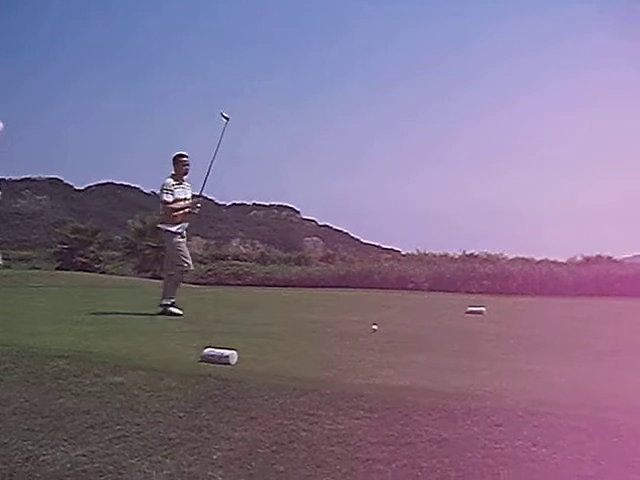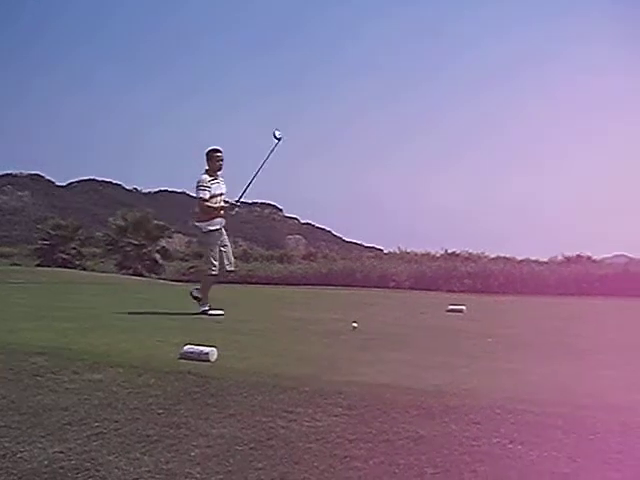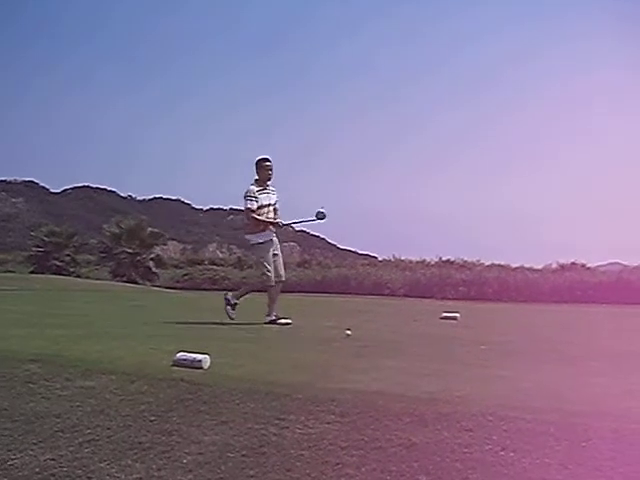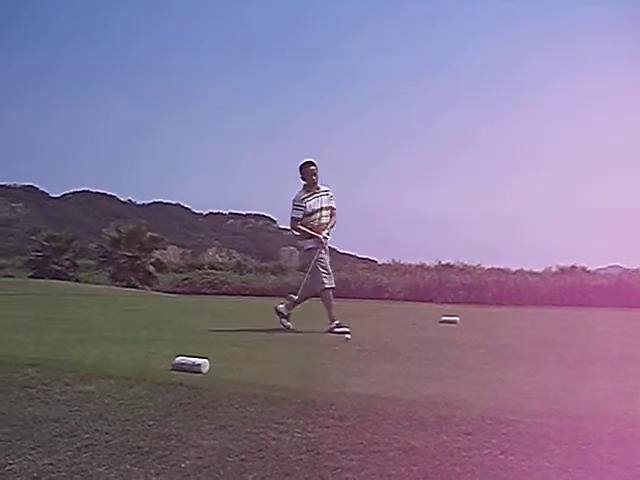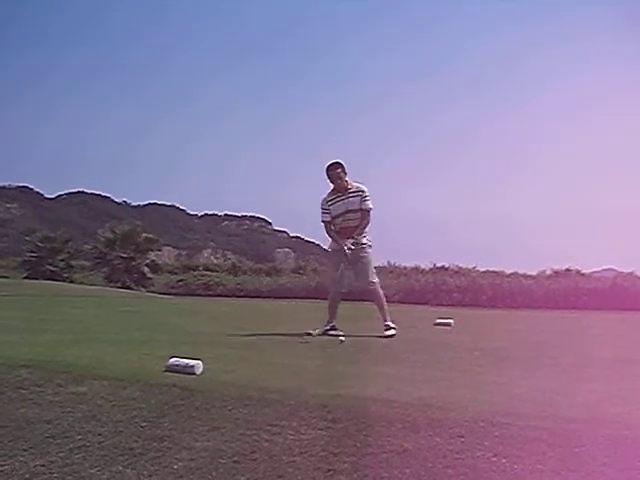
dt=0.5s
person 1, frame 1
left shoulder: (187, 186)
right shoulder: (168, 184)
right elbow: (166, 208)
left wrist: (193, 207)
right wrist: (187, 205)
left hip: (181, 230)
right hip: (171, 230)
left knee: (171, 269)
right knee: (185, 265)
left ankle: (167, 300)
right ankle: (169, 300)
person 1, frame 2
left shoulder: (220, 180)
right shoulder: (204, 180)
right elbow: (202, 205)
left wrist: (228, 206)
right wrist: (224, 207)
left hip: (217, 227)
right hip: (208, 228)
left knee: (228, 264)
right knee: (212, 267)
left ankle: (199, 292)
right ankle: (204, 305)
person 1, frame 3
left shoulder: (272, 191)
right shoulder: (252, 191)
right elbow: (248, 215)
left wrist: (277, 221)
right wrist: (271, 222)
left hip: (272, 237)
right hip: (259, 239)
left knee: (279, 277)
right knee: (268, 279)
left ankle: (271, 315)
right ankle: (233, 297)
person 1, frame 4
left shoulder: (327, 191)
right shoulder: (300, 198)
left elbow: (333, 216)
right elbow: (294, 225)
left wrist: (326, 231)
right wrist: (315, 235)
left hip: (323, 243)
right hip: (311, 244)
left knee: (314, 284)
right knee: (325, 282)
left ankle: (285, 308)
right ankle: (333, 322)
person 1, frame 5
left shoulder: (361, 191)
right shoulder: (327, 201)
left elbow: (366, 219)
right elbow: (328, 227)
left wrist: (352, 239)
right wrist: (341, 242)
left hip: (361, 243)
right hip: (339, 246)
left knee: (372, 283)
right knee: (336, 286)
left ankle: (388, 322)
right ankle: (330, 324)
